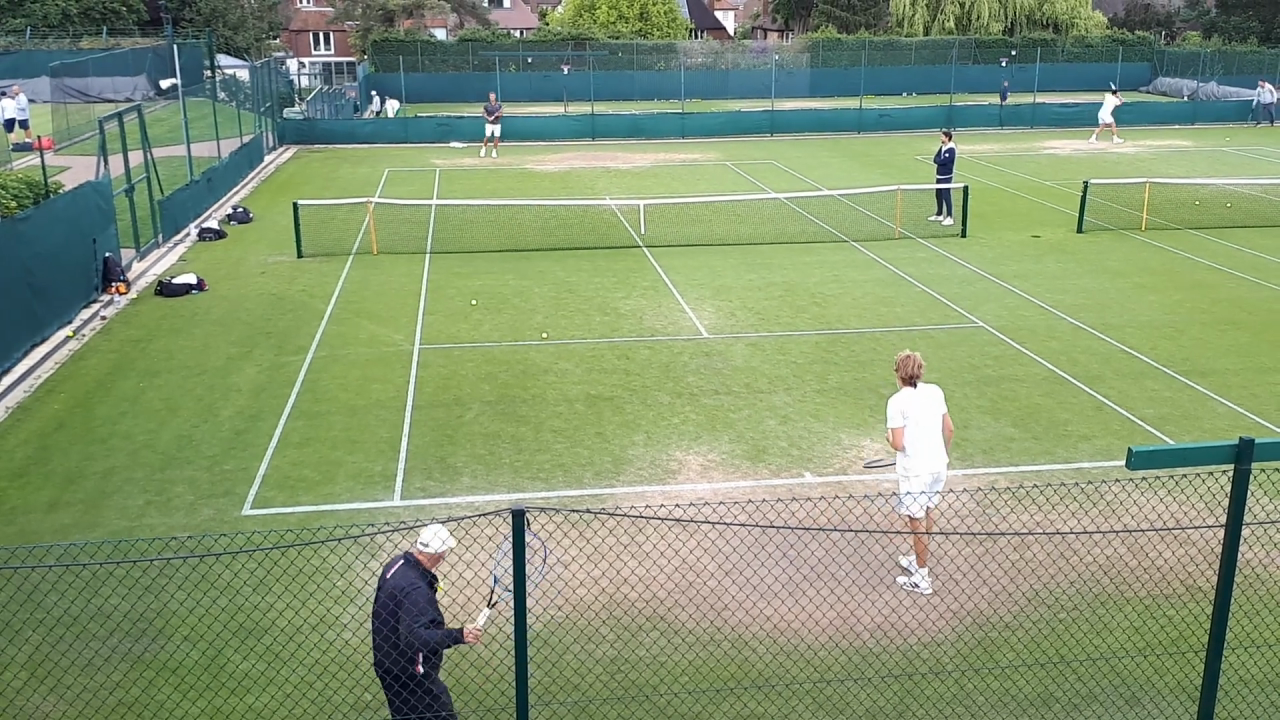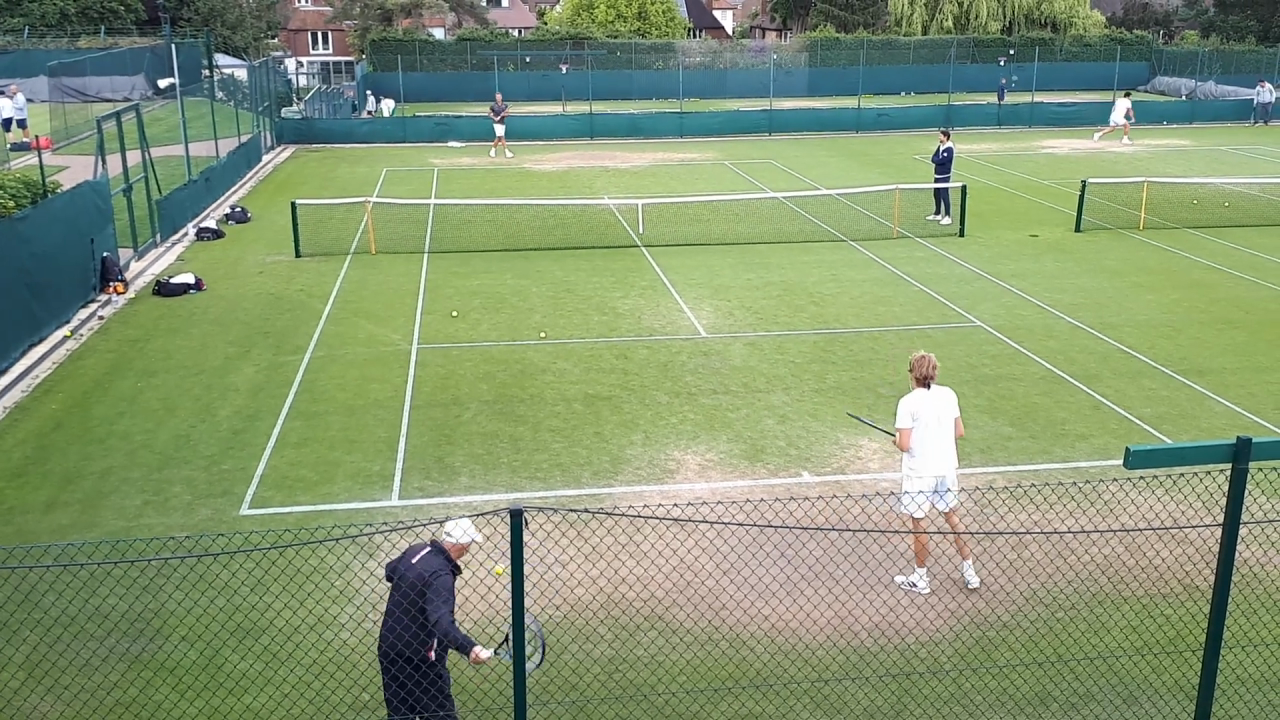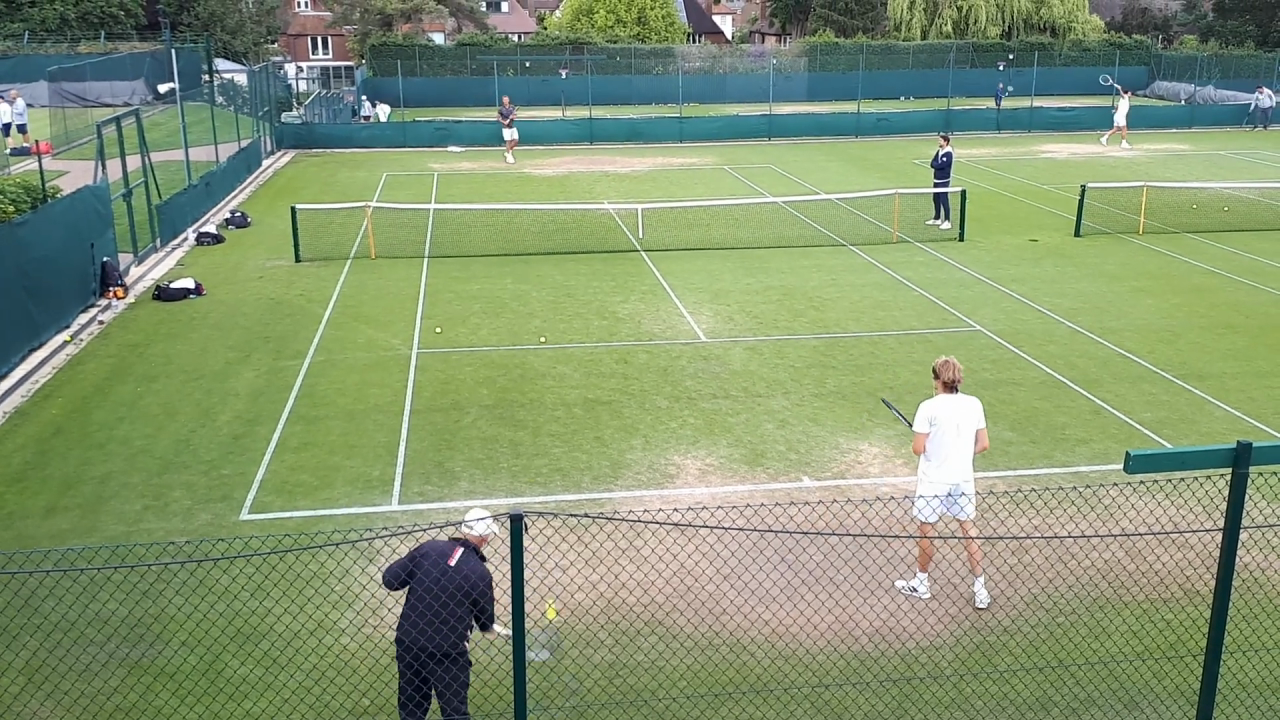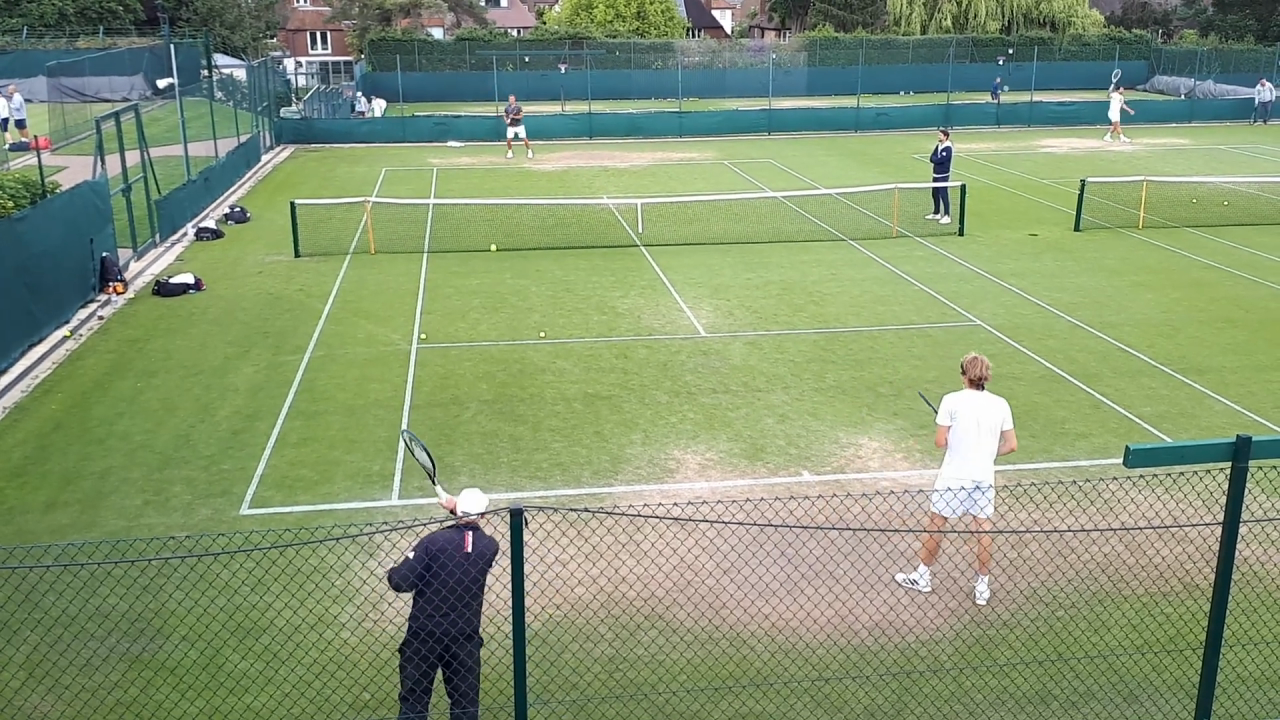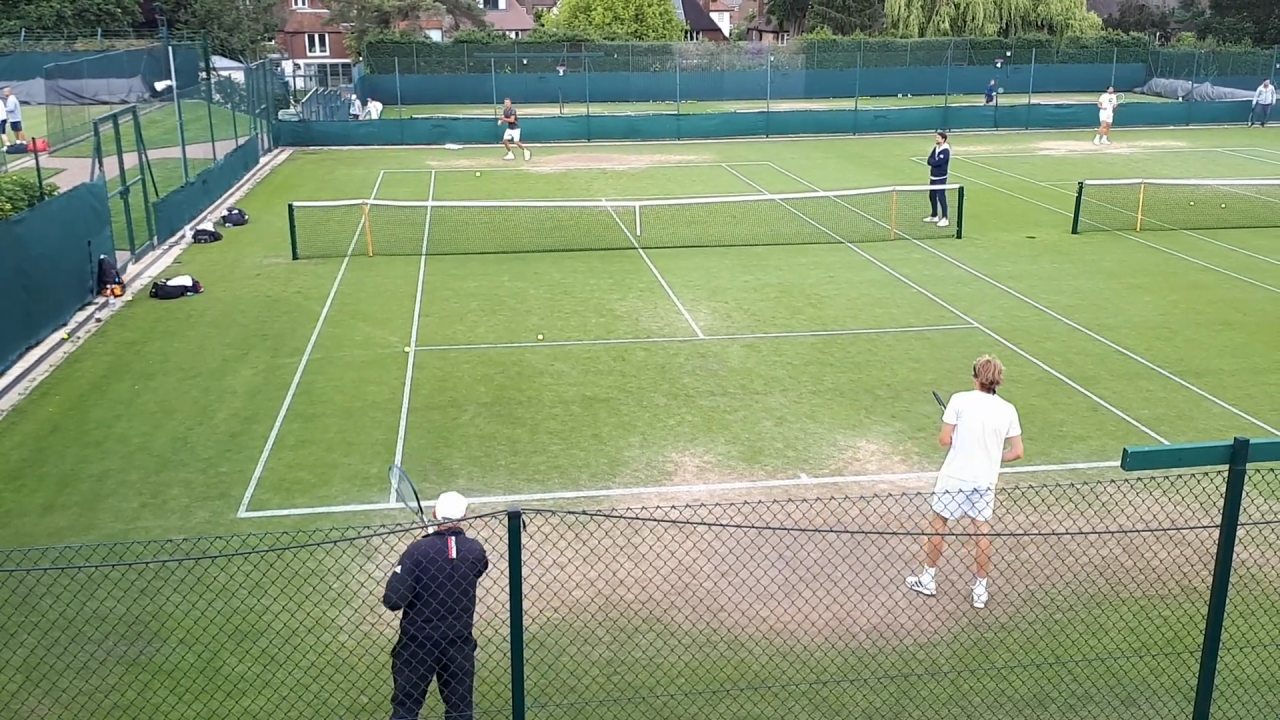
dt=0.3s
person 1, frame 1
left shoulder: (897, 401)
right shoulder: (935, 391)
left elbow: (898, 444)
right elbow: (949, 429)
left wrist: (889, 437)
left hip: (915, 471)
right hip: (938, 466)
left knee: (917, 523)
right knee: (926, 515)
left ankle: (922, 579)
right ankle: (917, 561)
person 1, frame 2
left shoulder: (908, 402)
right shoulder: (949, 395)
left elbow: (904, 445)
right elbow: (959, 432)
left wrist: (897, 438)
left hip: (920, 473)
right hip: (947, 470)
left knee: (919, 524)
right knee: (952, 517)
left ankle: (920, 578)
right ankle: (969, 571)
person 1, frame 3
left shoulder: (929, 407)
right shoulder: (974, 404)
left elbow: (918, 449)
right elbow: (984, 444)
left wrist: (924, 443)
left hip: (934, 480)
right hip: (963, 479)
left knee: (927, 530)
right knee: (969, 530)
left ankle: (921, 584)
right ankle: (980, 589)
person 1, frame 4
left shoulder: (952, 401)
right shoulder: (1000, 404)
left elbow: (940, 442)
right elbow: (1011, 445)
left hip: (954, 476)
right hip: (984, 478)
left knee: (937, 524)
right knee: (982, 529)
left ankle: (923, 576)
right ankle: (982, 587)
person 1, frame 5
left shoulder: (960, 400)
right shoulder: (1008, 410)
left elbow: (944, 440)
right elbow: (1017, 452)
left hip: (955, 477)
right hip: (985, 481)
left knee: (939, 525)
right knee: (982, 532)
left ankle: (928, 579)
right ankle: (980, 589)
person 2, frame 1
left shoulder: (396, 565)
right shoulder: (416, 589)
right elbow: (414, 637)
right wrist: (458, 636)
left hip: (388, 665)
right hip: (412, 674)
person 2, frame 2
left shoulder: (415, 551)
right shoulder: (441, 575)
left elbow: (391, 573)
right elbow: (440, 621)
right wrist: (469, 648)
left hip: (390, 650)
right hip: (420, 658)
person 2, frame 3
left shoulder: (428, 549)
right shoulder: (478, 574)
left elbow: (390, 579)
right elbow: (485, 617)
right wrist: (490, 628)
left hip: (407, 644)
right hip: (447, 653)
person 2, frame 4
left shoulder: (434, 541)
right shoulder: (489, 546)
left elbow: (402, 583)
left wrist: (392, 574)
right wrist: (455, 509)
left hip: (424, 635)
right hip: (464, 637)
person 2, frame 5
left shoulder: (418, 549)
right shoulder: (476, 550)
left elbow: (395, 599)
left wrist: (387, 597)
left hip: (416, 642)
right hip: (458, 642)
